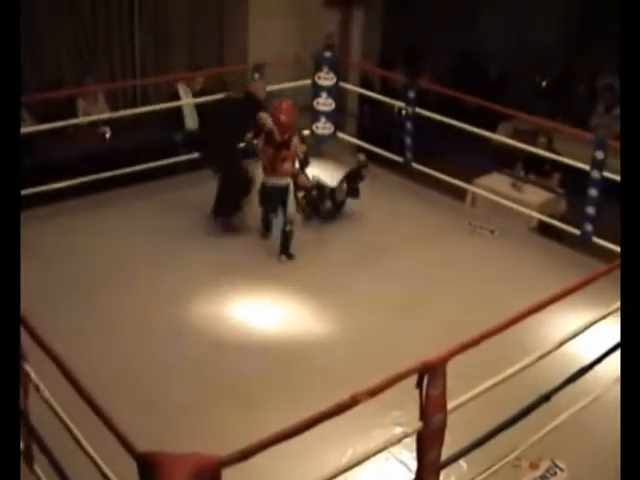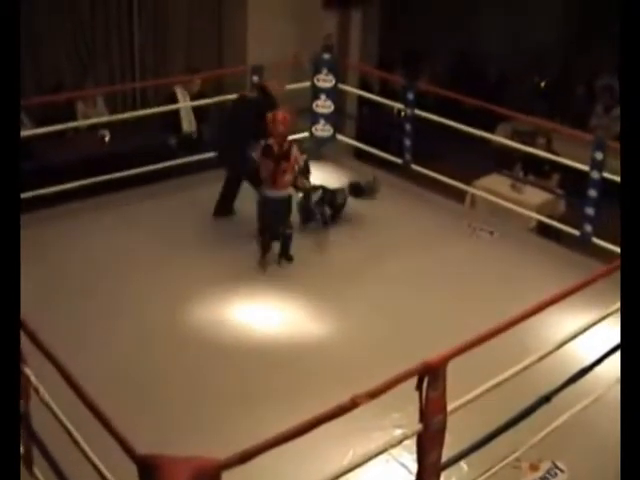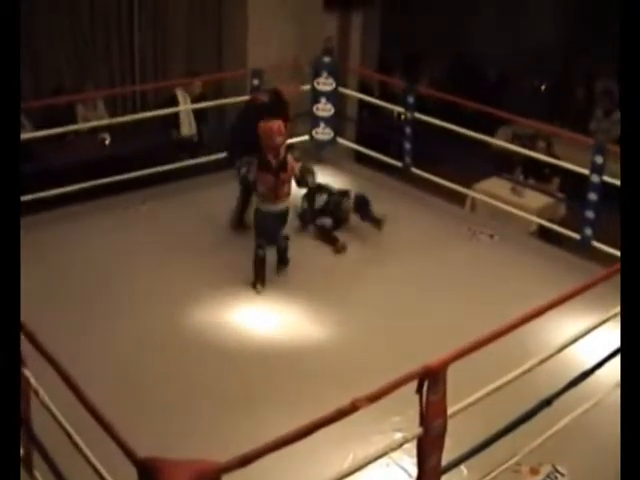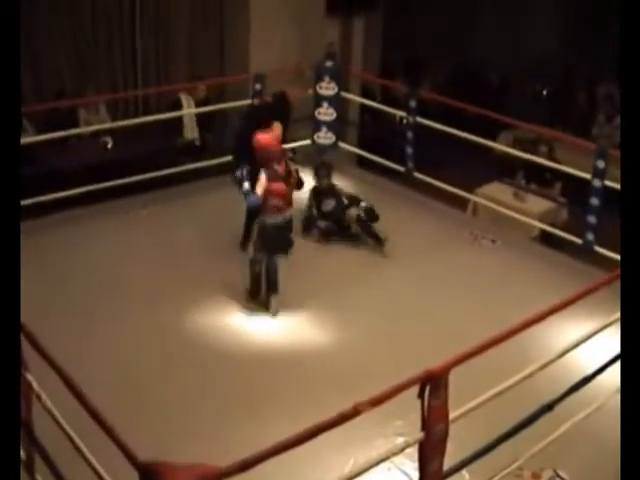
dt=0.2s
person 1, frame 1
left shoulder: (266, 137)
right shoulder: (294, 140)
left elbow: (258, 151)
left hip: (268, 184)
right hip: (284, 186)
left knee: (267, 211)
right knee: (287, 218)
left ankle: (266, 230)
right ankle: (284, 251)
person 1, frame 2
left shoulder: (264, 148)
right shoulder: (293, 149)
left hip: (267, 196)
right hip: (285, 196)
left knee: (265, 228)
right knee: (286, 226)
left ankle: (265, 255)
right ankle: (284, 255)
person 1, frame 3
left shoulder: (259, 161)
right shoulder: (288, 159)
left elbow: (251, 182)
right elbow: (300, 180)
left wrist: (244, 171)
right wrist: (297, 167)
left hip: (264, 210)
right hip: (283, 209)
left knee: (261, 245)
right knee: (279, 237)
left ankle: (259, 281)
right ankle: (282, 263)
person 1, frame 4
left shoulder: (266, 174)
right shoulder: (288, 166)
left elbow: (254, 202)
right elbow: (299, 185)
left hip: (268, 223)
right hip: (286, 222)
left knee: (257, 259)
right knee: (270, 258)
left ankle: (256, 293)
right ankle: (271, 298)
person 2, frame 1
left shoulder: (231, 99)
right shoulder: (252, 102)
right elbow: (264, 118)
right wrist: (275, 133)
left hip: (208, 144)
right hip: (221, 148)
left knee: (229, 174)
right knee: (243, 182)
left ankle: (221, 209)
right ankle: (225, 214)
person 2, frame 2
left shoulder: (247, 96)
right shoulder: (268, 101)
left hip: (226, 146)
right hip: (243, 149)
left knee: (235, 174)
left ankle: (222, 208)
person 2, frame 3
left shoulder: (258, 98)
right shoulder: (279, 105)
left hip: (236, 149)
right hip: (250, 152)
left knee: (249, 184)
left ankle: (239, 219)
person 2, frame 4
left shoulder: (271, 102)
right shoulder: (282, 108)
right elbow: (276, 130)
left hip: (242, 150)
right hip: (251, 156)
left ankle: (247, 239)
